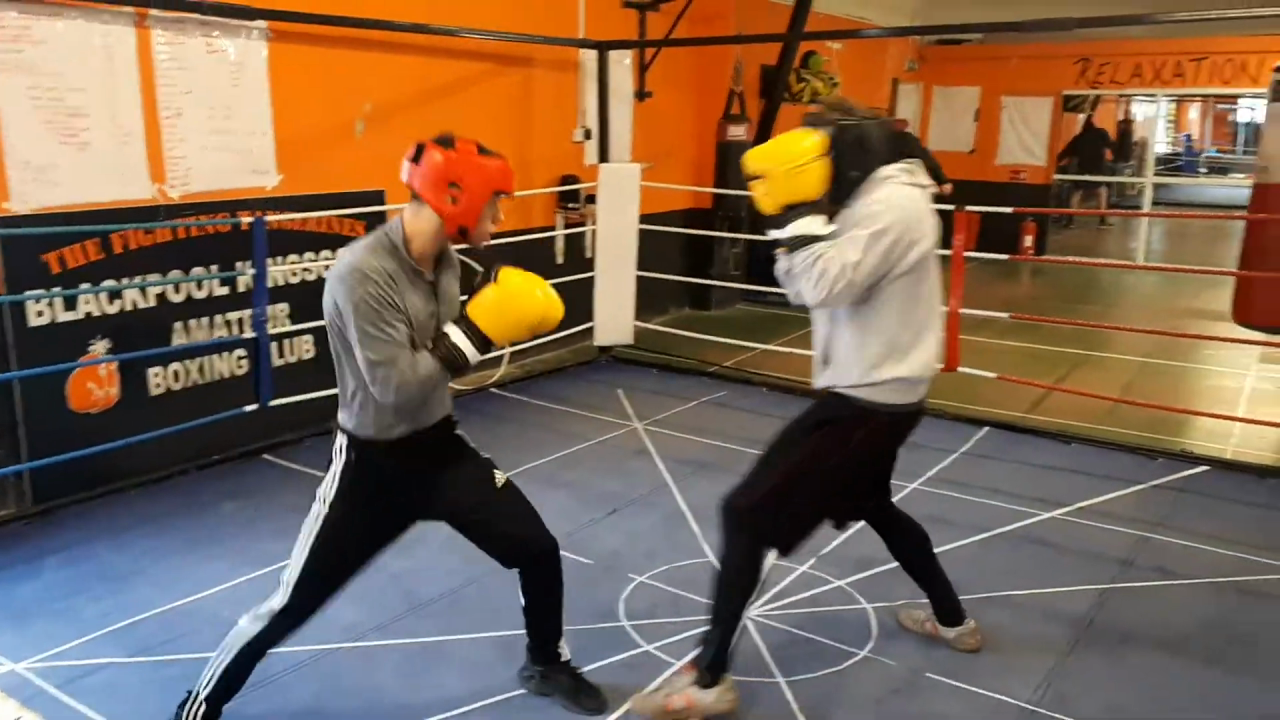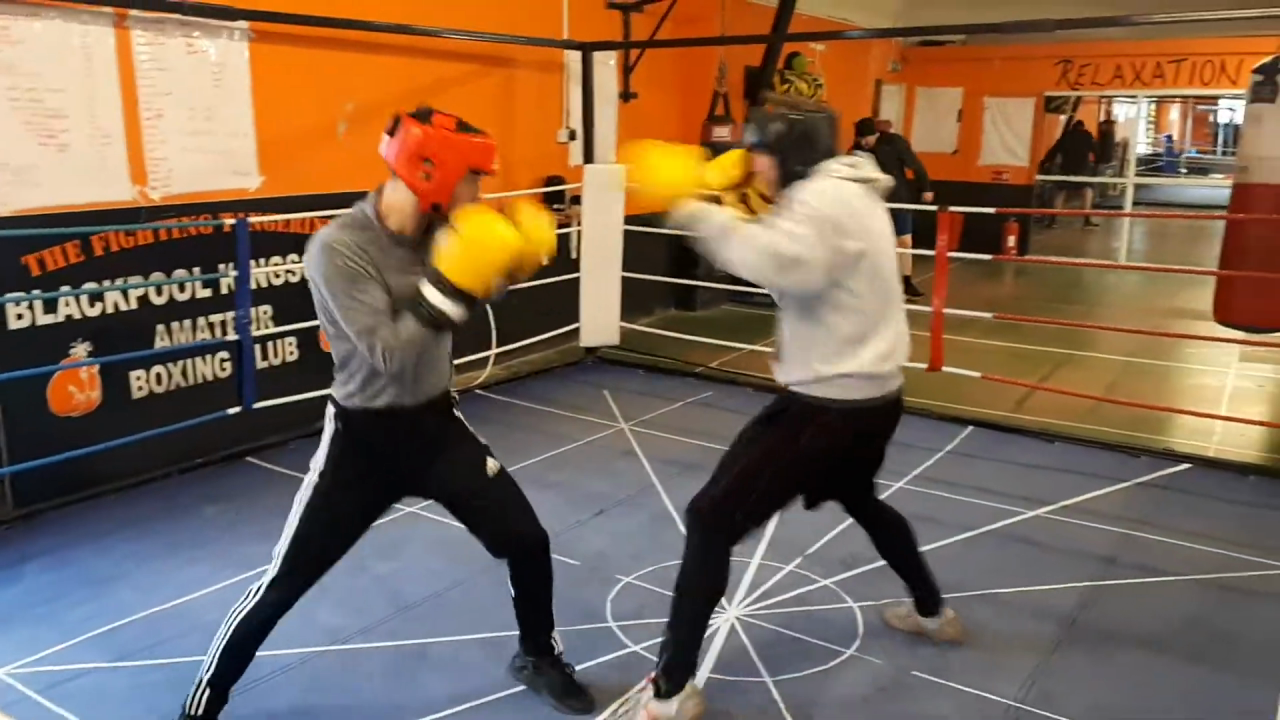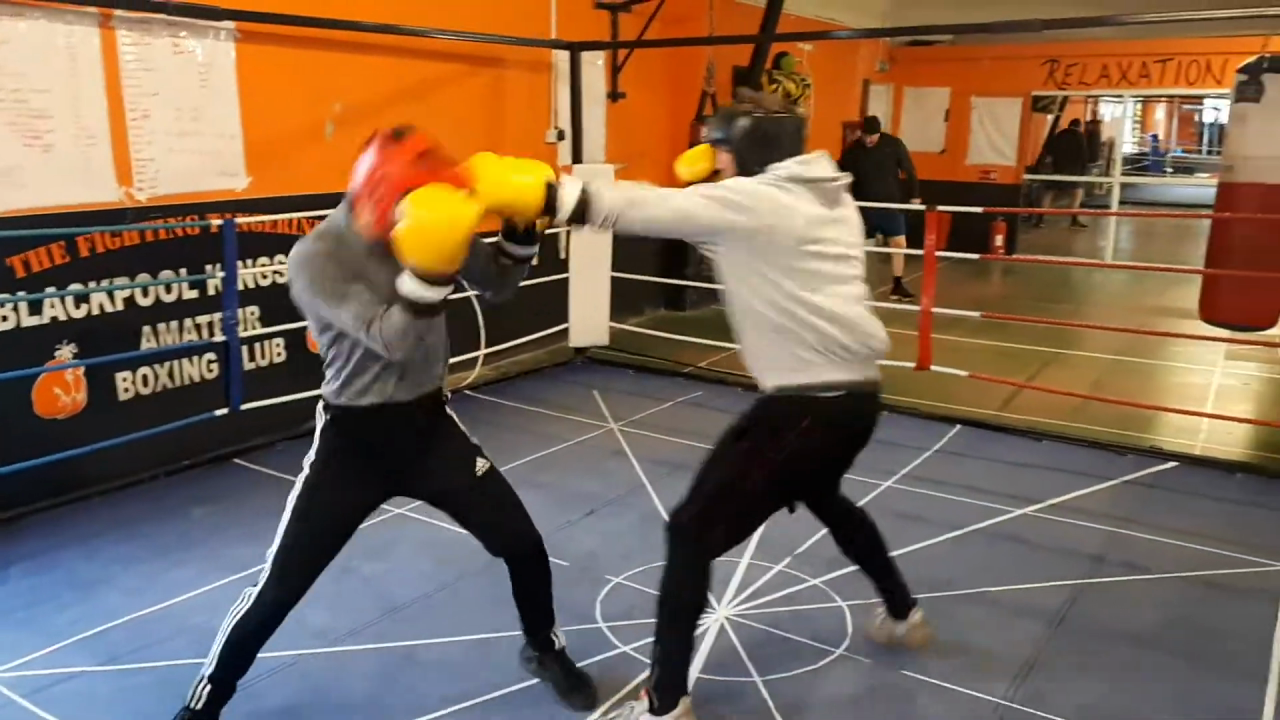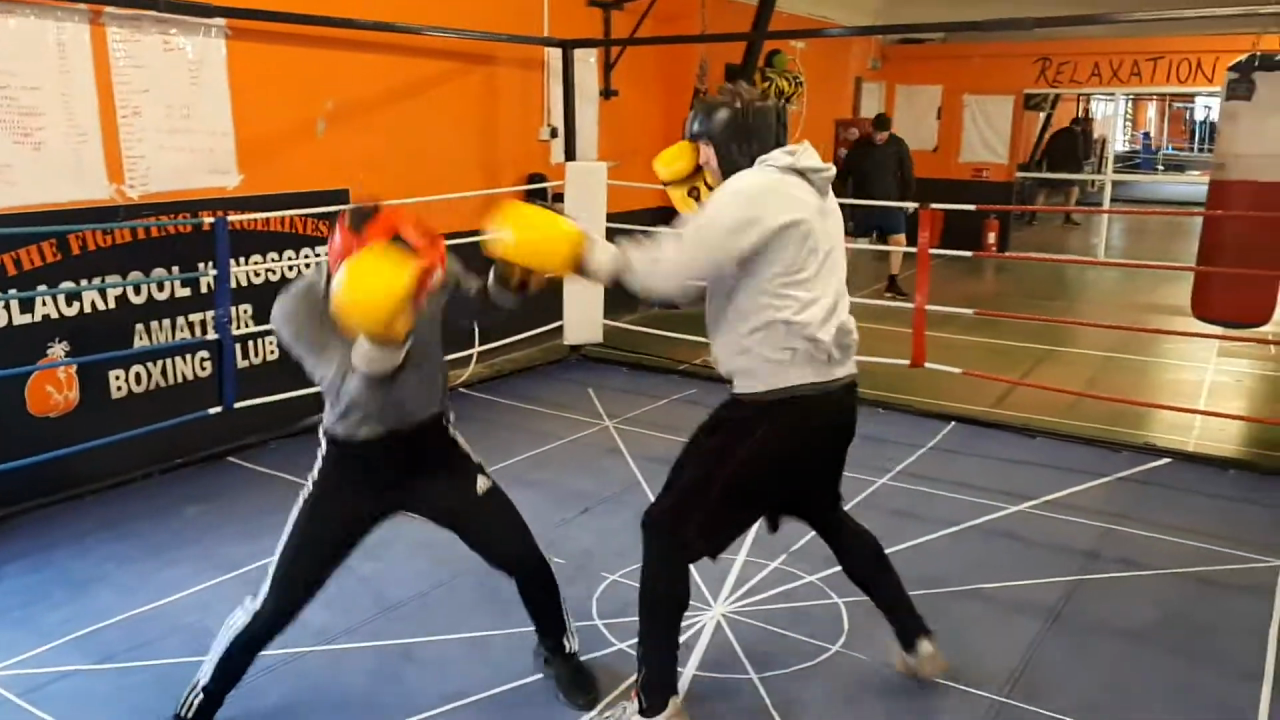
dt=0.1s
person 1, frame 1
left shoulder: (888, 207)
right shoulder: (876, 203)
left elbow: (823, 284)
right elbow: (817, 280)
left wrist: (804, 204)
right wrist: (788, 211)
left hip: (864, 403)
right hip: (897, 400)
left knee: (748, 516)
right knee: (869, 503)
right ankle: (952, 619)
person 1, frame 2
left shoulder: (825, 199)
right shoulder: (846, 199)
left elbow: (772, 264)
right elbow: (788, 264)
left wrist: (687, 204)
right wrist: (749, 211)
left hip: (828, 398)
right hip: (877, 392)
left knee: (712, 518)
right knee: (857, 495)
right ankle: (933, 611)
person 1, frame 3
left shoulder: (760, 198)
right shoulder: (826, 197)
left elbow: (657, 212)
left wrist: (552, 194)
right wrist: (707, 197)
left hip: (805, 399)
right hip: (856, 391)
left knee: (690, 532)
right knee: (821, 495)
right ankle: (903, 613)
person 1, frame 4
left shoulder: (754, 190)
right shoulder: (811, 192)
left elbow: (672, 271)
left wrist: (585, 254)
right wrist: (699, 209)
left hip: (776, 398)
right hip: (833, 390)
left knee: (666, 529)
right knee: (825, 513)
right ankle: (916, 643)
person 2, frame 1
left shoulder: (443, 258)
right shoulder: (361, 272)
right elbow: (397, 390)
left wrist: (510, 316)
right wrist: (475, 331)
left hip: (438, 444)
right hip: (371, 461)
left knee: (537, 548)
right knee: (295, 601)
left ankle: (547, 664)
person 2, frame 2
left shoulder: (438, 230)
right shoulder: (337, 249)
right elbow: (389, 358)
left wrist: (511, 260)
right wrist: (451, 281)
left hip: (435, 422)
right hip: (363, 436)
left knee: (527, 540)
right knee: (286, 579)
left ankle: (538, 656)
person 2, frame 3
left shoulder: (438, 222)
right shoulder: (313, 258)
left elbow: (499, 282)
right elbow: (392, 342)
left wrist: (521, 231)
right wrist: (429, 268)
left hip: (426, 420)
right hip: (351, 435)
left knee: (521, 539)
right knee: (282, 585)
left ankle: (544, 649)
person 2, frame 4
left shoulder: (431, 274)
right shoulder: (298, 309)
left elbow: (484, 305)
right elbow: (360, 398)
left wrist: (511, 275)
right wrist: (377, 337)
left hip: (429, 445)
right hip: (353, 461)
left knee: (523, 557)
right knee: (278, 600)
left ankle: (558, 651)
